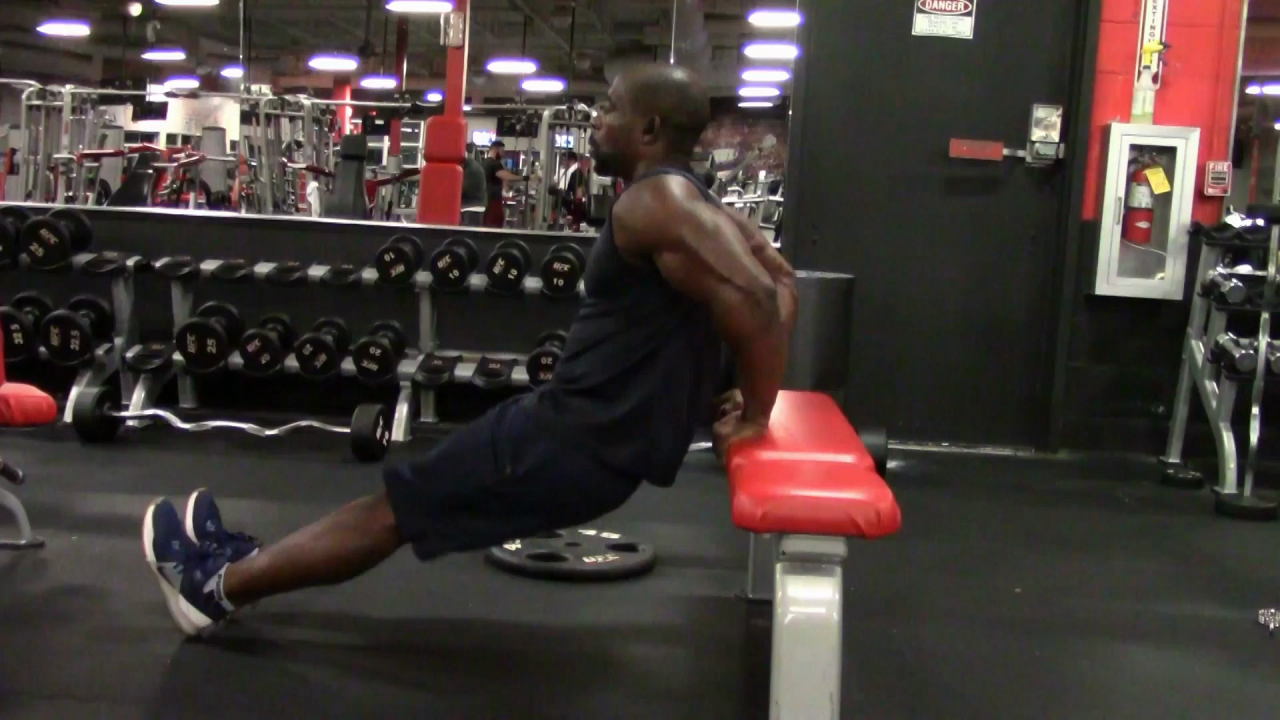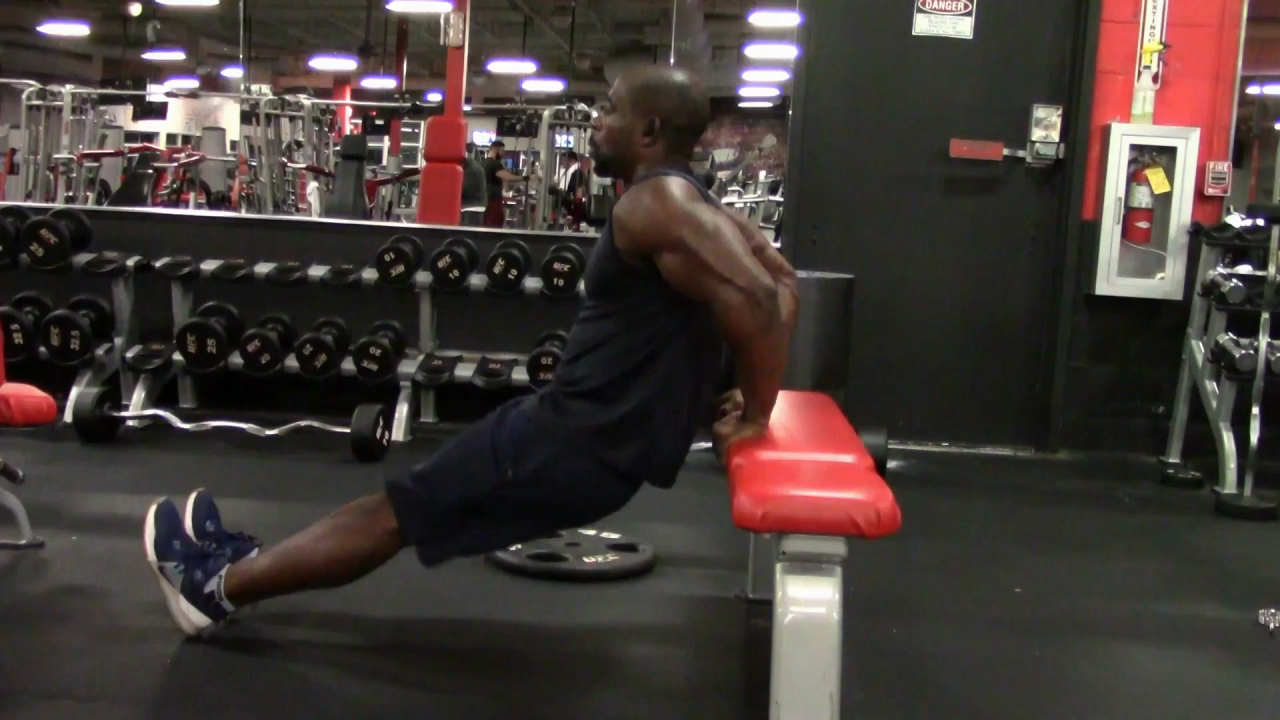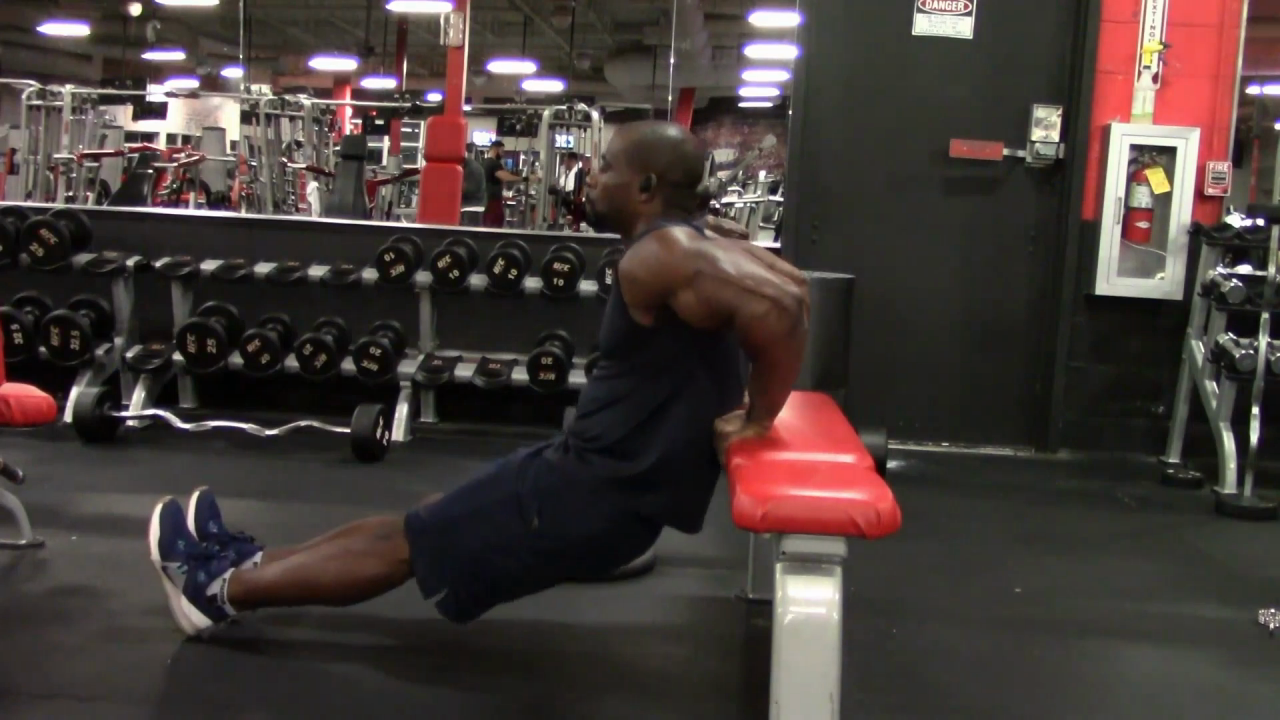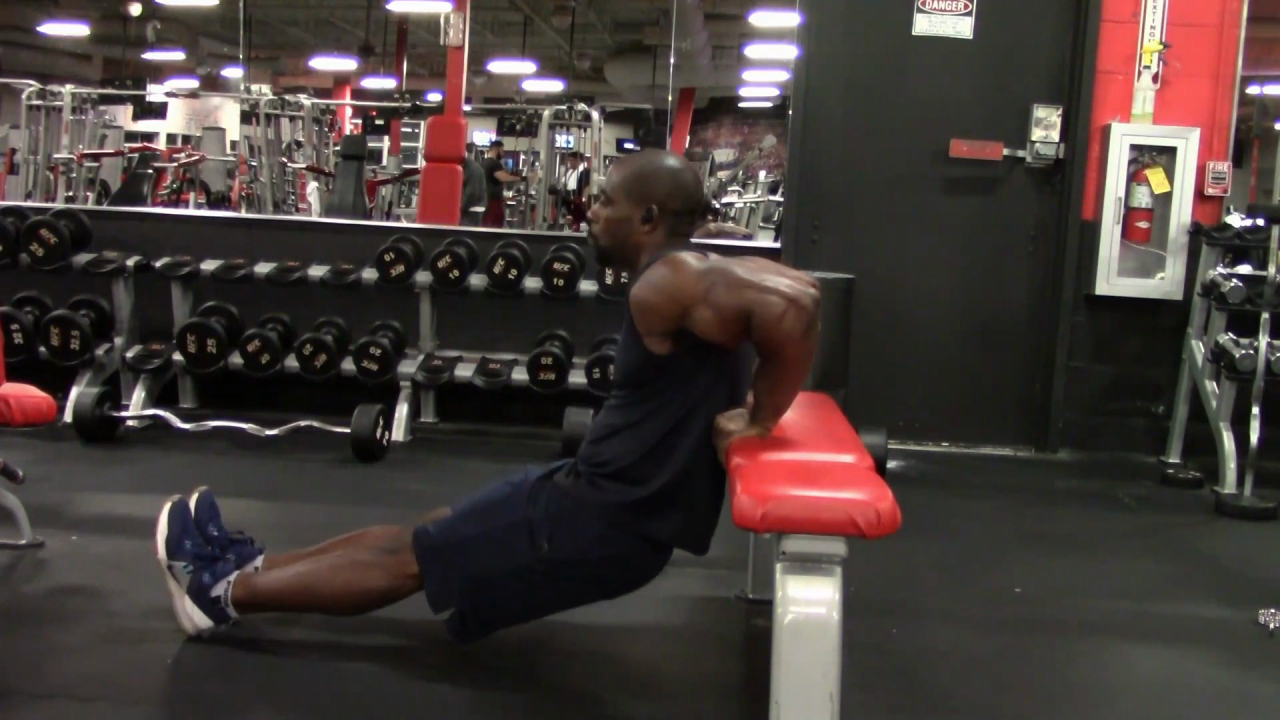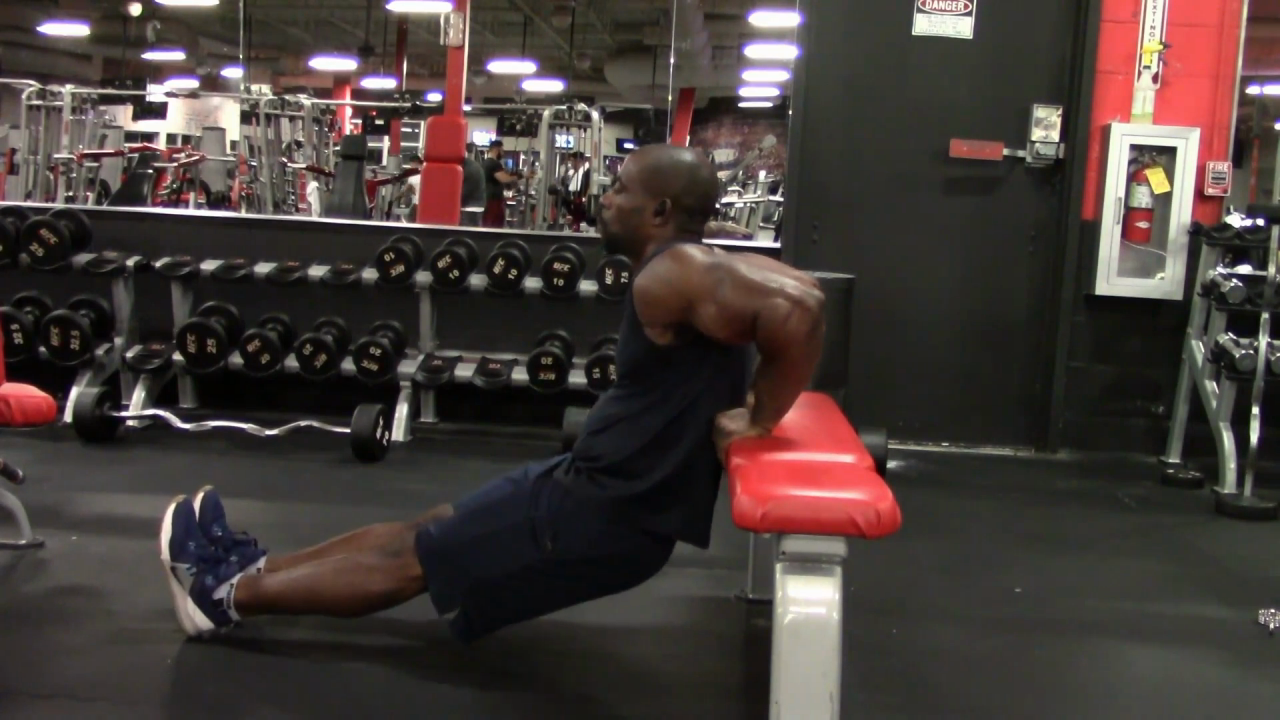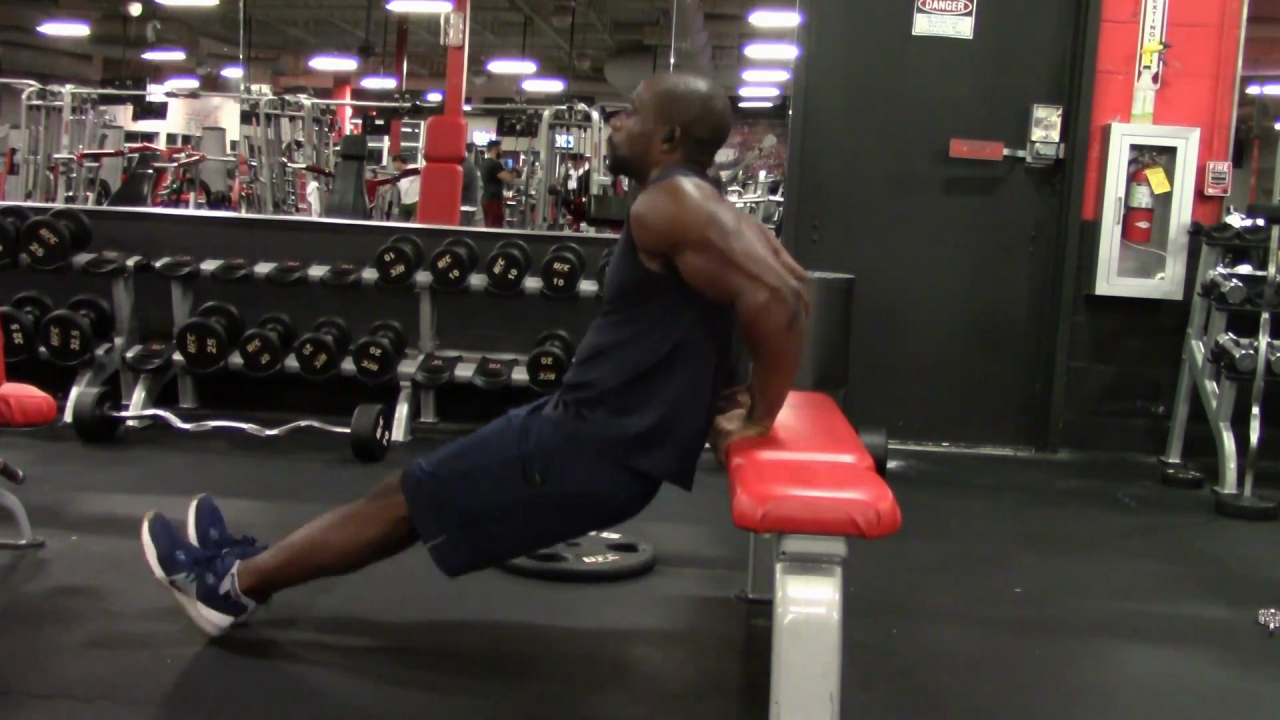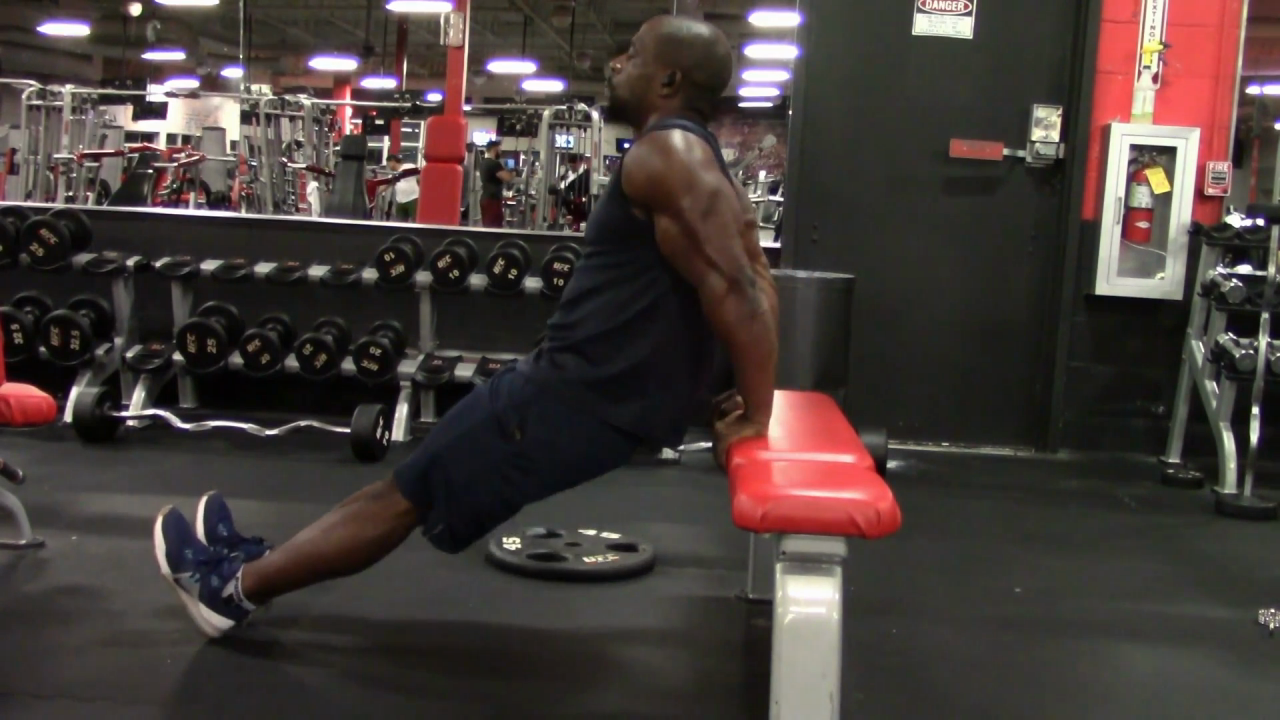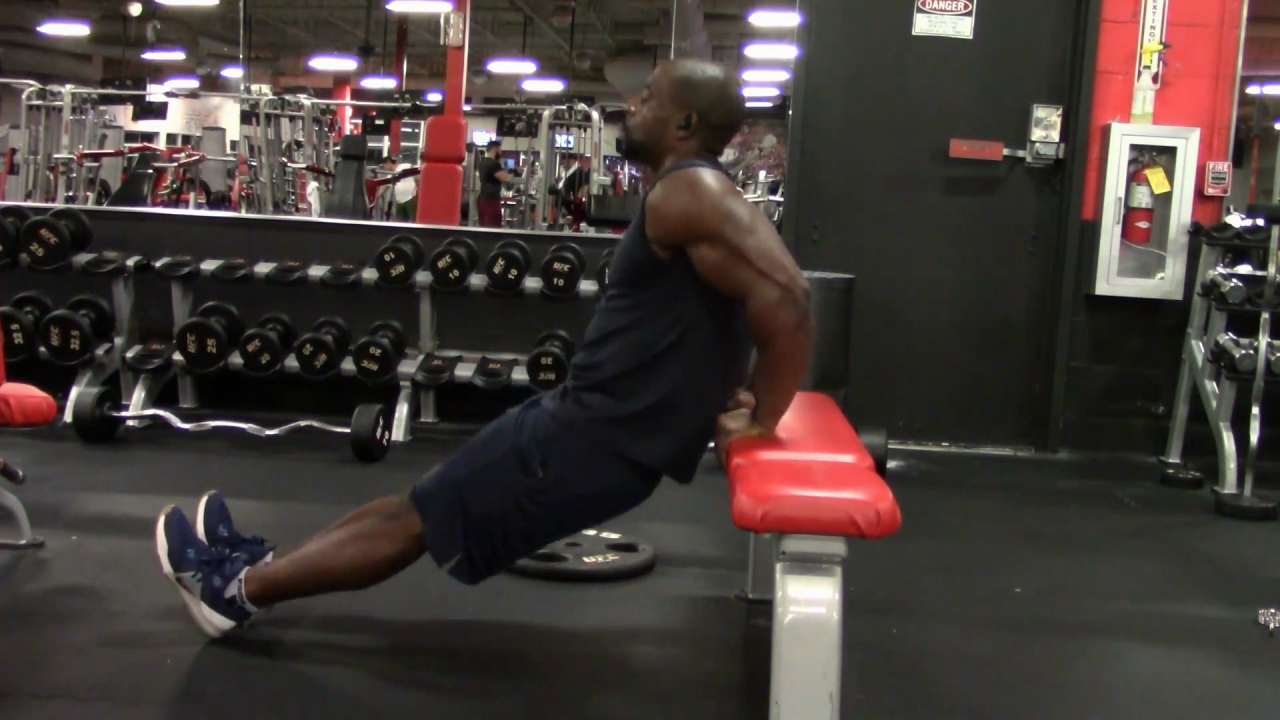
dt=0.4s
person 1, frame 1
left shoulder: (655, 202)
right shoulder: (689, 203)
left elbow: (752, 299)
right elbow: (780, 282)
left wrist: (756, 416)
right wrist: (751, 391)
left hip: (581, 442)
right hip: (593, 425)
left knee: (397, 507)
right knee: (409, 491)
left ankle: (215, 586)
right ankle: (245, 560)
person 1, frame 2
left shoulder: (654, 204)
right shoulder: (689, 204)
left elbow: (754, 299)
right elbow: (780, 281)
left wrist: (756, 416)
right wrist: (751, 393)
left hip: (585, 442)
right hip: (591, 424)
left knee: (398, 512)
right knee: (413, 493)
left ankle: (217, 586)
right ankle: (244, 558)
person 1, frame 3
left shoulder: (658, 256)
right shoulder: (692, 249)
left elbow: (778, 309)
right elbow: (796, 289)
left wrist: (758, 421)
right wrist: (751, 396)
left hip: (604, 493)
right hip: (602, 468)
left knee: (406, 545)
right knee: (424, 521)
left ankle: (219, 590)
right ankle: (248, 563)
person 1, frame 4
left shoulder: (668, 284)
right shoulder: (699, 275)
left elbow: (794, 309)
right elbow: (800, 291)
left wrist: (757, 421)
right wrist: (754, 402)
left hip: (611, 520)
right hip: (604, 489)
left knee: (410, 559)
right knee: (431, 530)
left ankle: (222, 591)
right ankle: (247, 565)
person 1, frame 5
left shoulder: (673, 275)
right shoulder: (701, 268)
left elbow: (800, 312)
right elbow: (800, 288)
left wrist: (759, 423)
right wrist: (749, 400)
left hip: (612, 513)
right hip: (602, 480)
left knee: (411, 562)
right knee: (433, 527)
left ankle: (226, 595)
right ankle: (253, 567)
person 1, frame 6
left shoulder: (672, 202)
right shoulder: (698, 205)
left elbow: (778, 301)
right elbow: (792, 284)
left wrist: (761, 419)
right wrist: (747, 398)
left hip: (601, 449)
right hip: (598, 425)
left knee: (407, 500)
right knee: (421, 488)
left ankle: (227, 584)
right ankle: (253, 563)
person 1, frame 7
left shoulder: (666, 154)
right shoulder: (691, 159)
left elbow: (734, 290)
right elbow: (753, 277)
left wrist: (755, 419)
right wrist: (746, 397)
left hip: (579, 397)
right hip: (593, 384)
left knee: (407, 497)
right knee: (416, 483)
left ankle: (234, 588)
right ankle: (258, 563)
person 1, frame 8
left shoulder: (687, 194)
right shoulder: (702, 196)
left elbow: (785, 298)
right elbow: (768, 294)
left wrist: (760, 421)
right wrist: (742, 395)
left hip: (602, 437)
right hip: (598, 416)
left knee: (418, 518)
right knee: (428, 499)
left ankle: (236, 588)
right ankle: (260, 562)
